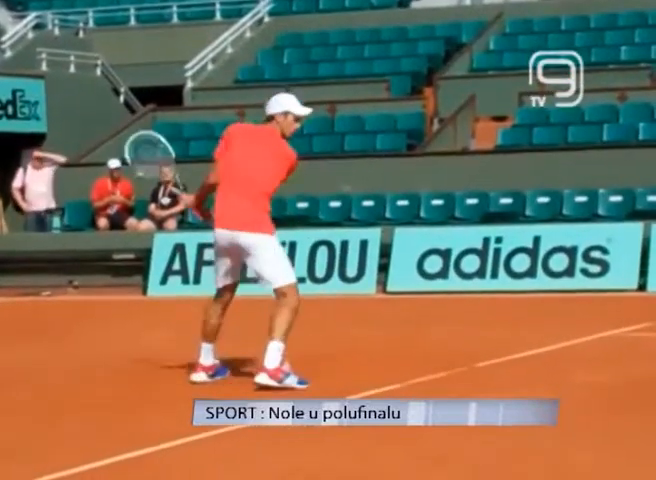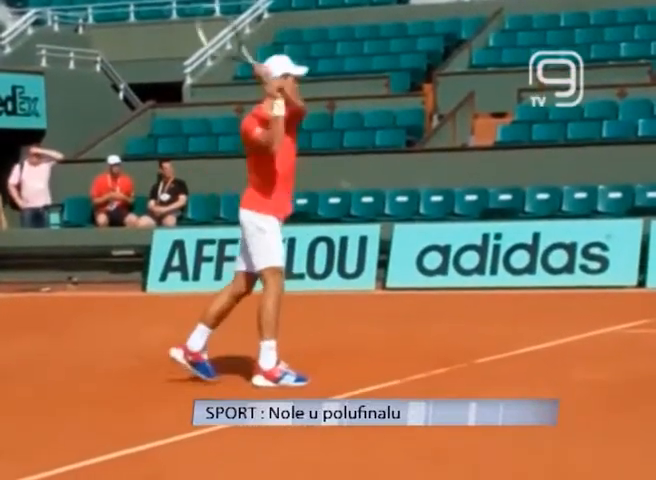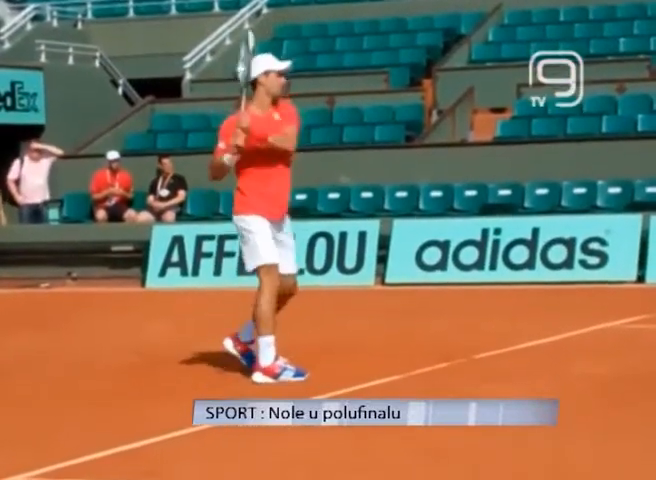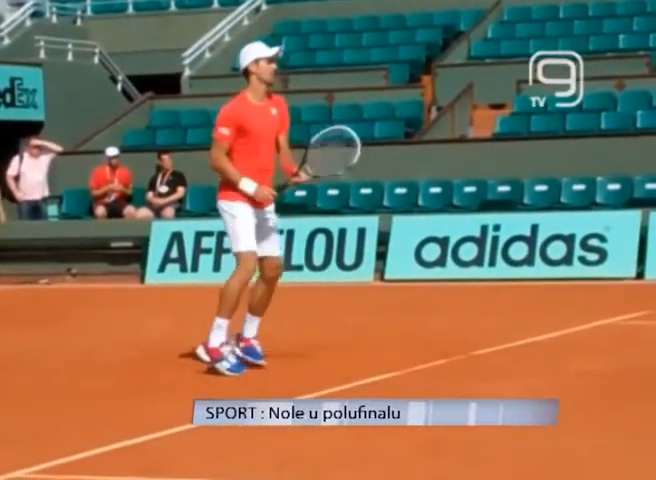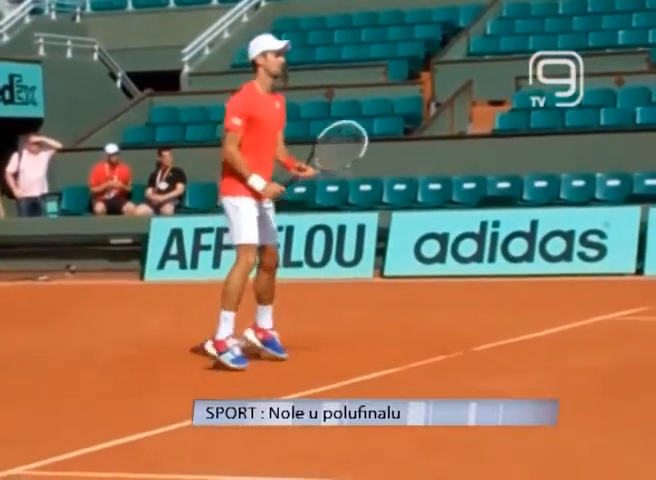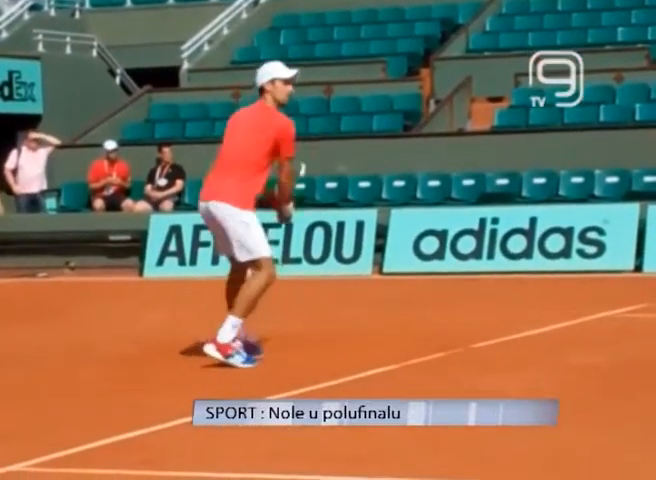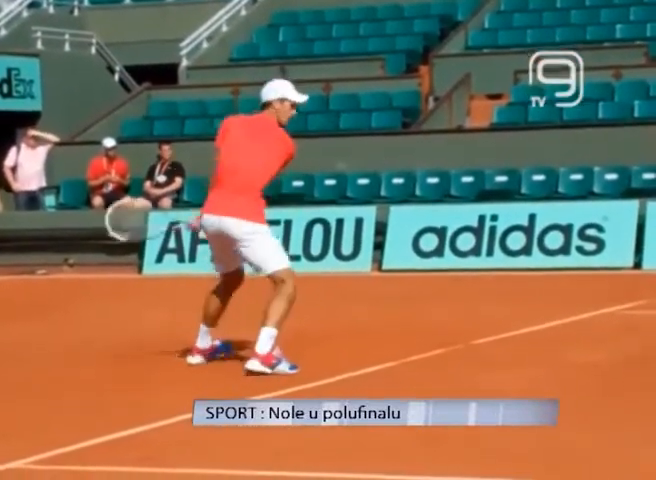
dt=0.4s
person 1, frame 1
left shoulder: (234, 131)
right shoulder: (289, 155)
left elbow: (215, 178)
left wrist: (198, 200)
left hip: (222, 227)
right hip: (256, 229)
left knee: (223, 295)
right knee: (290, 297)
left ankle: (205, 363)
right ankle: (273, 367)
person 1, frame 2
left shoulder: (287, 105)
right shoulder: (254, 119)
left elbow: (300, 108)
right elbow: (273, 147)
left wrist: (282, 92)
right wrist: (278, 102)
left hip: (274, 212)
right hip: (259, 212)
left knee: (241, 284)
right knee: (274, 282)
left ankle: (193, 348)
right ankle: (267, 366)
person 1, frame 3
left shoulder: (288, 110)
right shoulder: (232, 124)
left elbow: (289, 144)
right elbow: (214, 172)
left wrist: (257, 133)
right wrist: (232, 153)
left hip: (280, 215)
right hip: (250, 213)
left knee: (287, 286)
right knee: (270, 280)
left ankle: (242, 341)
right ankle: (268, 363)
person 1, frame 4
left shoulder: (279, 106)
right shoulder: (232, 110)
left elbow: (282, 148)
right elbow: (216, 160)
left wrist: (292, 171)
right wrist: (250, 186)
left hip: (260, 201)
right hip: (236, 200)
left knee: (273, 270)
right knee: (246, 268)
left ankle: (245, 338)
right ankle: (214, 344)
person 1, frame 5
left shoulder: (278, 102)
right shoulder: (241, 100)
right elbow: (229, 151)
left wrist: (295, 166)
right wrist: (260, 181)
left hip: (259, 193)
right hip: (238, 190)
left knee: (269, 259)
right knee: (246, 258)
left ankle: (262, 328)
right ankle: (221, 338)
person 1, frame 6
left shoulder: (240, 117)
right shoulder: (284, 125)
right elbow: (285, 178)
left wrist: (272, 200)
right wrist: (286, 206)
left hip: (209, 199)
right hip: (233, 203)
left knee: (241, 266)
right knee: (265, 271)
left ankle: (232, 337)
right ankle: (225, 340)
person 1, frame 7
left shoulder: (230, 124)
right shoulder: (286, 143)
left hip: (217, 214)
right hip: (244, 217)
left knee: (230, 280)
right knee: (287, 285)
left ankle: (203, 345)
right ankle: (264, 353)
